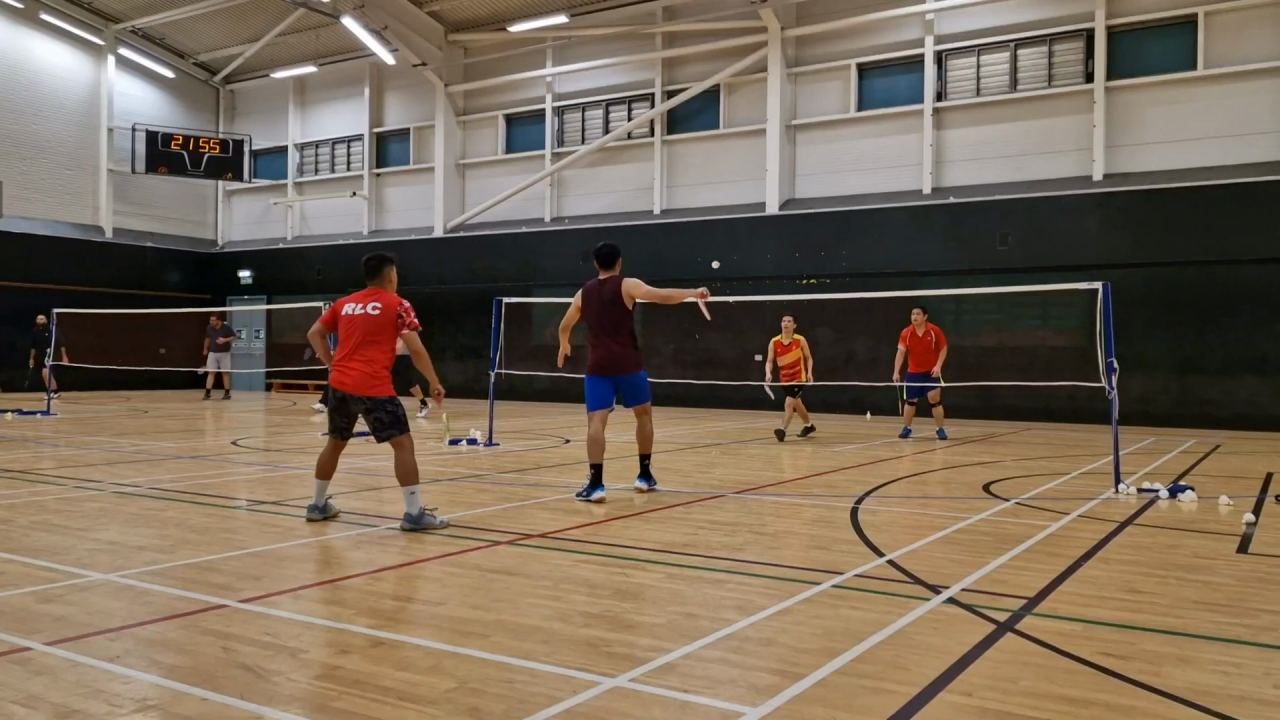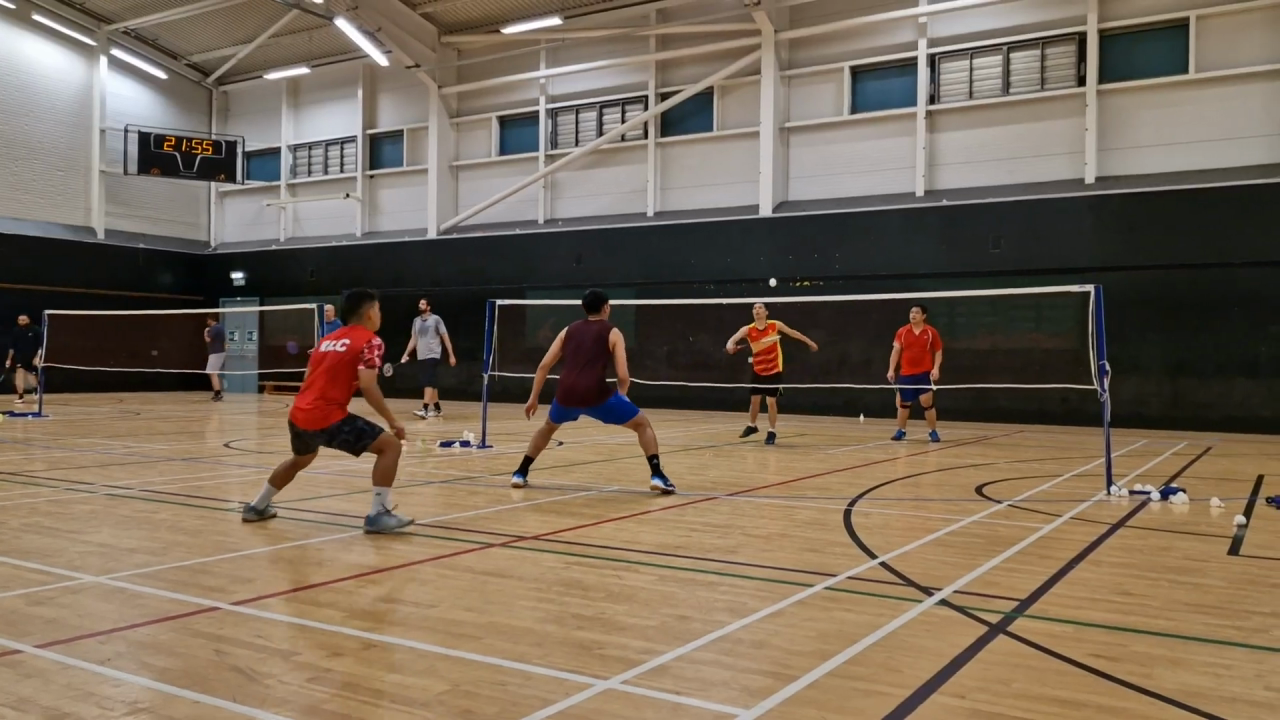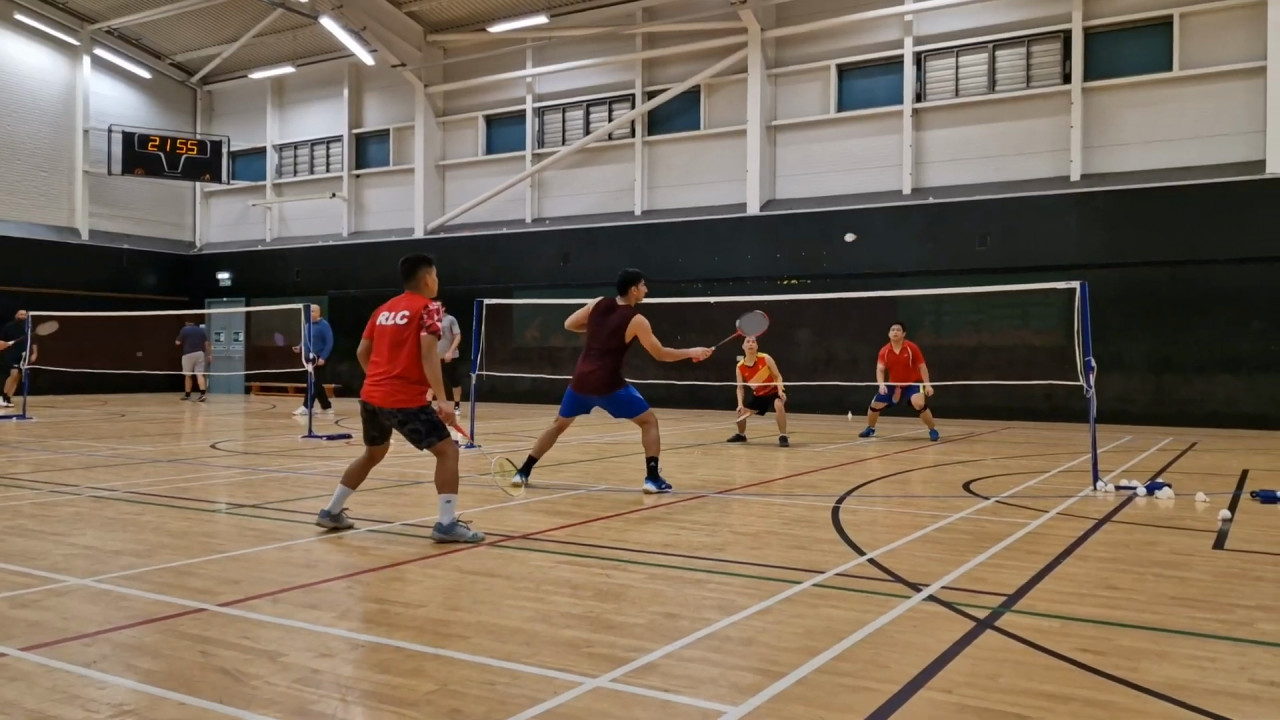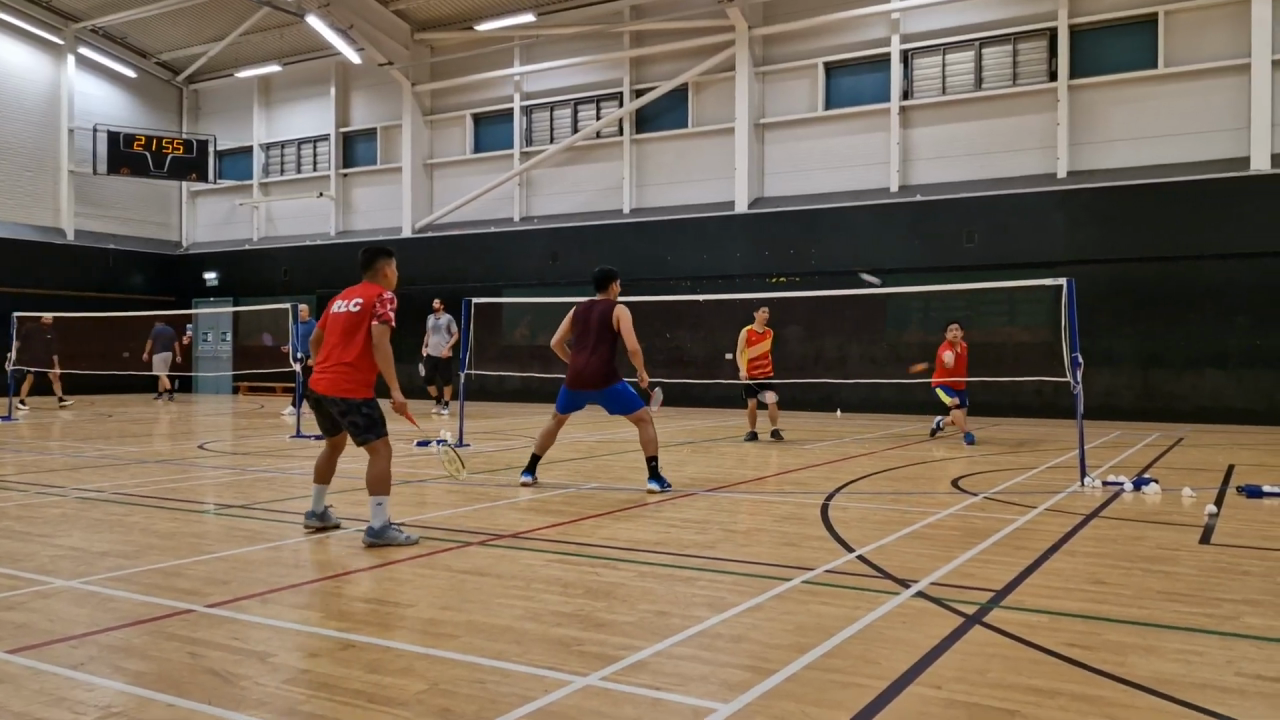
dt=0.7s
person 1, frame 1
left shoulder: (344, 304)
right shoulder: (397, 305)
left elbow: (314, 334)
right elbow: (415, 348)
right wrist: (434, 382)
left hip: (340, 384)
right hip: (374, 388)
left knee: (335, 443)
right knee: (403, 445)
left ankle: (318, 504)
right ankle: (415, 513)
person 1, frame 2
left shoulder: (329, 339)
right shoulder: (370, 342)
right elbow: (369, 387)
right wrist: (393, 422)
left hip: (300, 415)
right hip: (327, 419)
left knee: (299, 461)
right knee: (390, 446)
left ankle: (256, 507)
right ankle: (378, 514)
person 1, frame 3
left shoulder: (383, 310)
right shoulder: (429, 308)
left elbow: (362, 352)
right elbow: (429, 355)
right wrist: (442, 401)
left hip: (371, 396)
right hip: (405, 400)
left knee: (372, 454)
right knee: (447, 451)
left ankle: (332, 511)
right ankle: (447, 523)
person 1, frame 4
left shoulder: (341, 297)
right shoulder: (382, 297)
left elbow: (314, 342)
right elbow: (379, 346)
right wrist: (396, 391)
left hip: (319, 386)
right hip: (352, 390)
left knee: (334, 446)
right knee: (380, 452)
left ankle: (317, 514)
right ankle: (378, 528)
person 2, frame 1
left shoulder: (584, 292)
right shoulder: (627, 285)
left elbow: (564, 327)
right elbow: (661, 297)
left wrist: (563, 346)
right wrist: (694, 292)
left hip: (598, 366)
right hip: (628, 364)
left knee: (597, 422)
right knee: (644, 415)
left ankle: (596, 483)
right ankle: (644, 475)
person 2, frame 2
left shoulder: (569, 331)
right shoulder: (613, 333)
left elbow: (544, 365)
right elbow: (623, 375)
left wrist: (534, 398)
right wrist: (622, 393)
left hip: (566, 394)
right hip: (596, 394)
left knee: (548, 427)
right knee: (642, 424)
left ankle: (521, 473)
right ankle: (658, 476)
person 2, frame 3
left shoulder: (598, 304)
right shoulder: (636, 321)
left elbow: (569, 325)
right elbow: (660, 354)
right wrist: (692, 353)
left hip: (580, 381)
right hip: (608, 385)
left knee: (558, 424)
right knee: (649, 422)
left ankle: (523, 472)
right ankle: (653, 478)
person 2, frame 4
left shoulder: (577, 310)
right shoulder: (619, 310)
left elbow: (555, 344)
right elbow: (633, 348)
right wrist: (642, 373)
left hip: (575, 379)
right hip: (604, 380)
left knee: (557, 420)
right knee: (644, 419)
left ankle: (529, 471)
right ankle: (654, 477)
